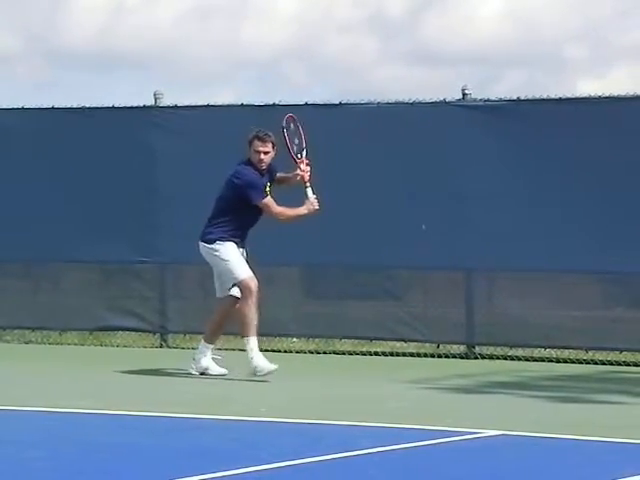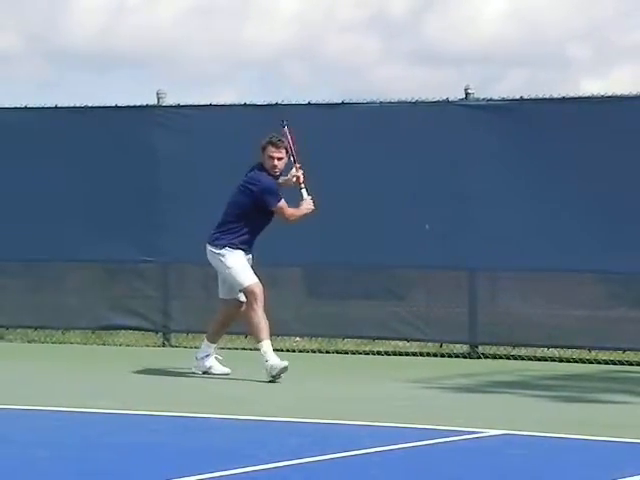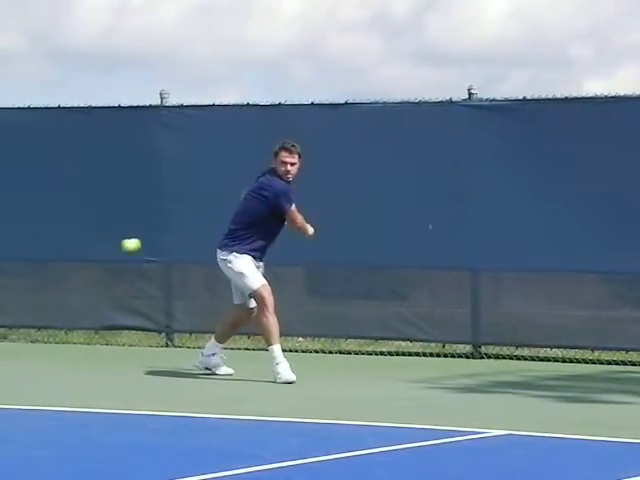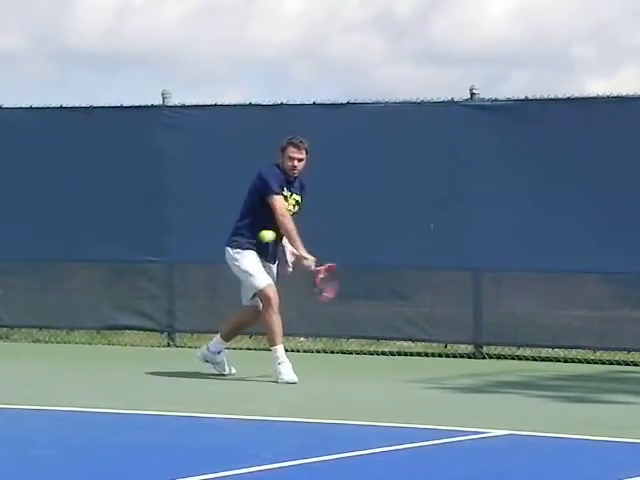
dt=0.4s
person 1, frame 1
left shoulder: (264, 169)
right shoulder: (247, 176)
left elbow: (276, 179)
right elbow: (277, 213)
left wrist: (294, 176)
right wrist: (306, 209)
left hip: (231, 243)
right hip: (217, 242)
left knee: (231, 302)
right knee: (250, 286)
left ankle: (201, 358)
right ankle: (255, 357)
person 1, frame 2
left shoulder: (265, 174)
right shoulder: (264, 183)
right elbow: (288, 215)
left wrist: (286, 179)
right wrist: (305, 208)
left hip: (235, 248)
right hip: (225, 248)
left knee: (234, 305)
right knee: (255, 293)
left ankle: (204, 357)
right ankle: (270, 359)
person 1, frame 3
left shoulder: (272, 180)
right shoulder: (277, 187)
left elbow: (246, 196)
right elbow: (297, 223)
left wrist: (279, 220)
right wrist: (308, 229)
left hip: (248, 254)
right hip: (235, 254)
left knee: (247, 309)
right knee: (265, 297)
left ankle: (209, 354)
right ankle: (280, 363)
person 1, frame 4
left shoulder: (300, 185)
right shoulder: (269, 175)
right elbow: (281, 215)
left wrist: (287, 247)
right wrist: (300, 250)
left hip: (269, 254)
right hip: (243, 249)
left knee: (254, 310)
right knee: (271, 297)
left ankle: (213, 349)
right ankle: (282, 363)
